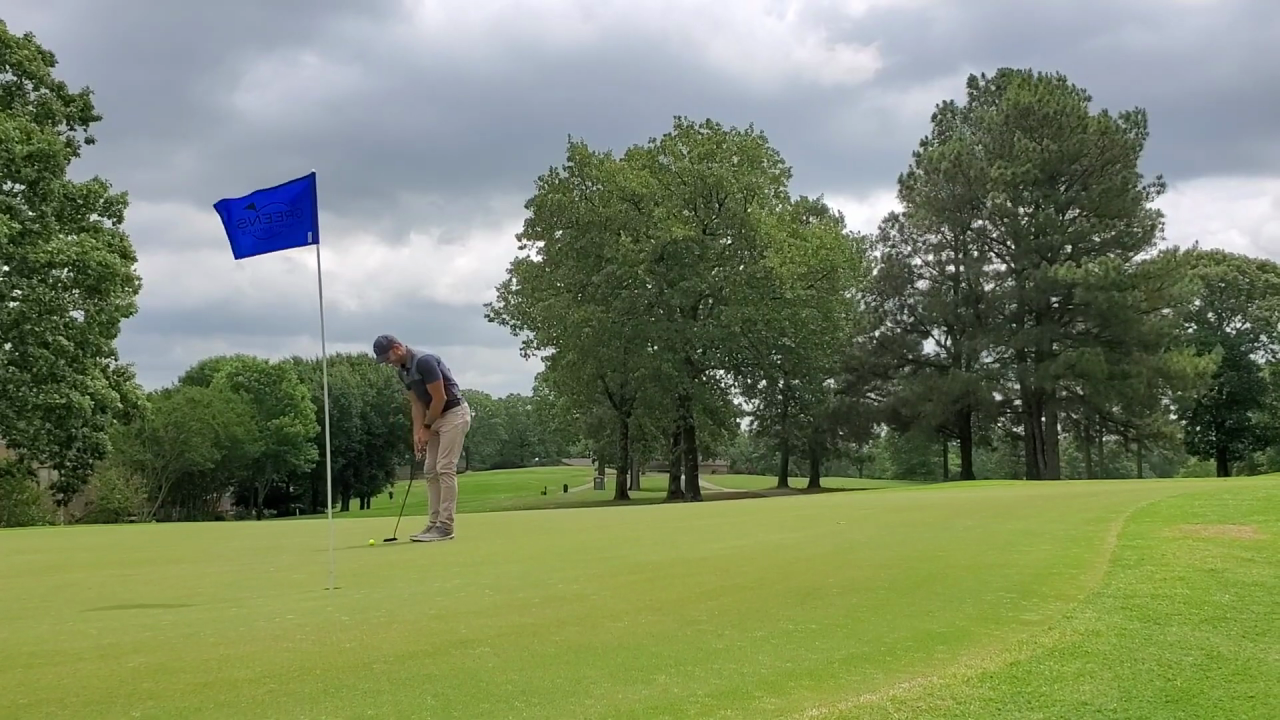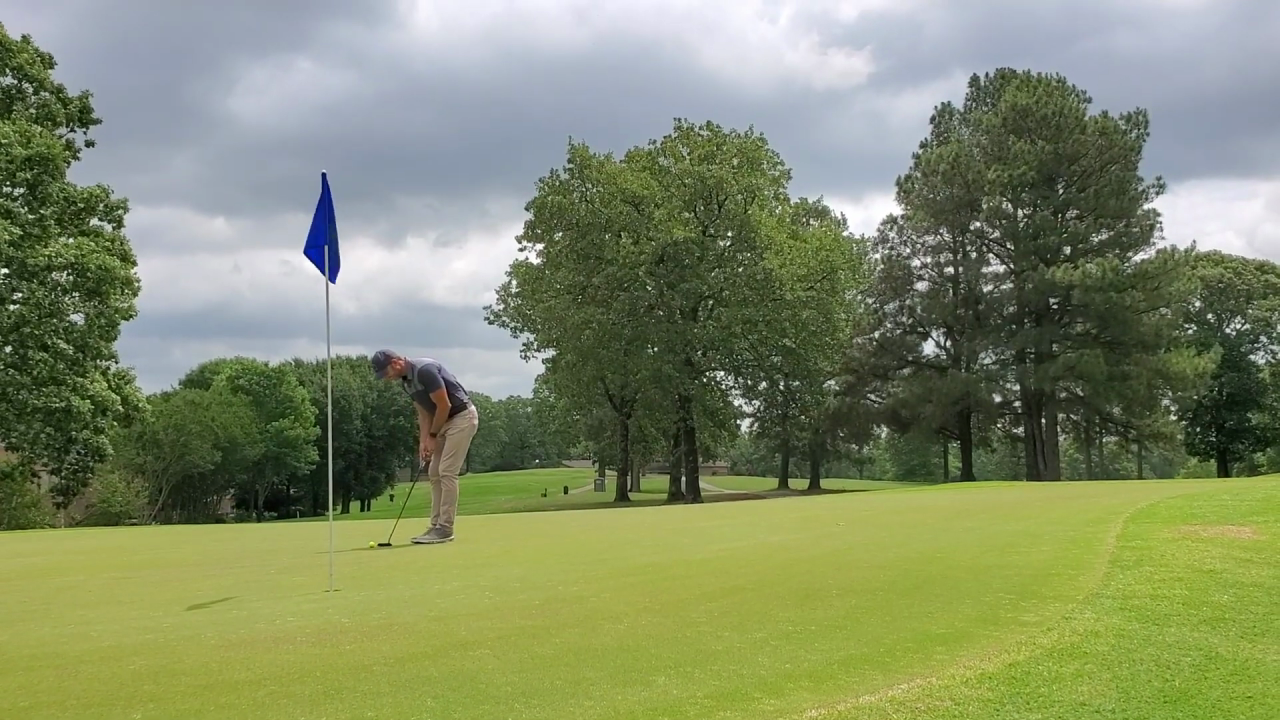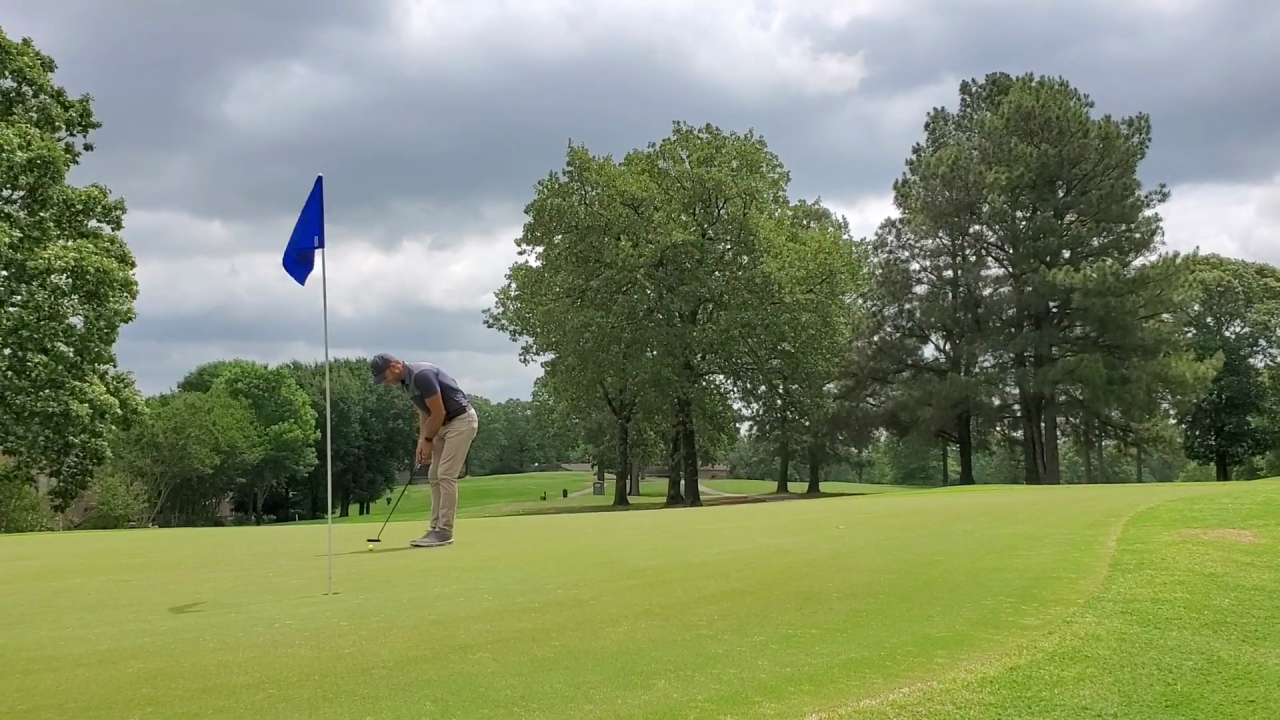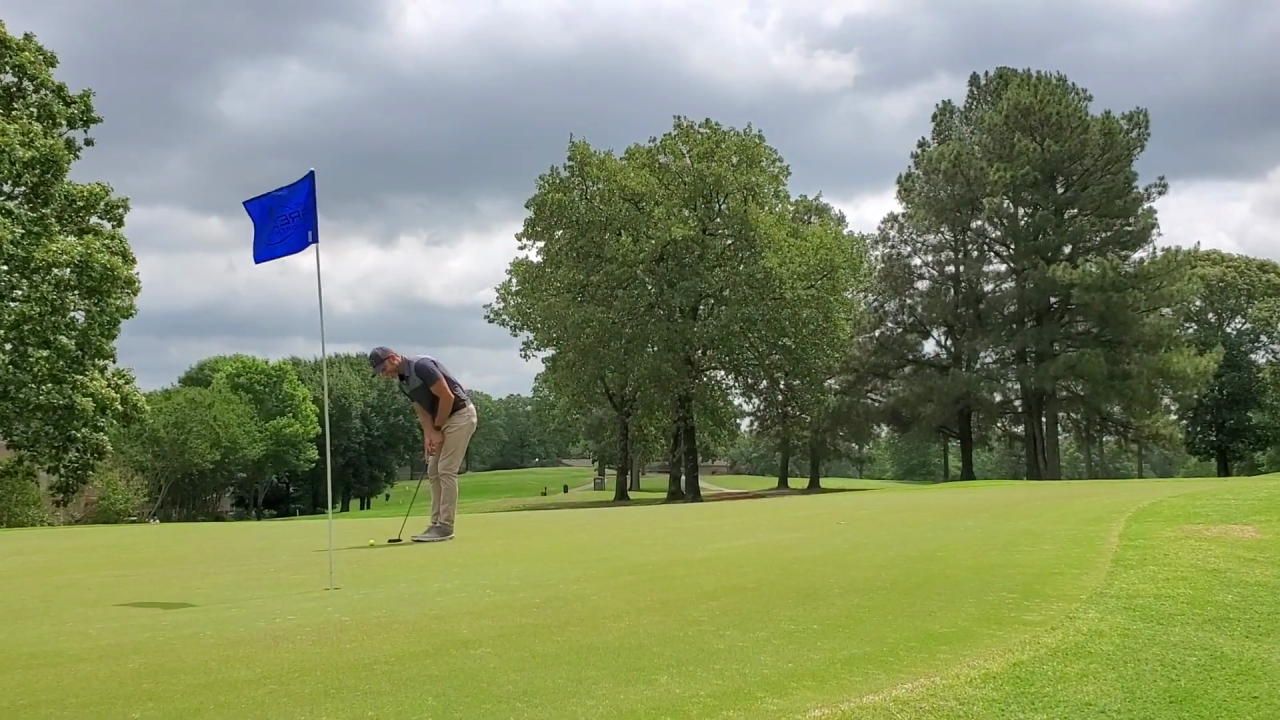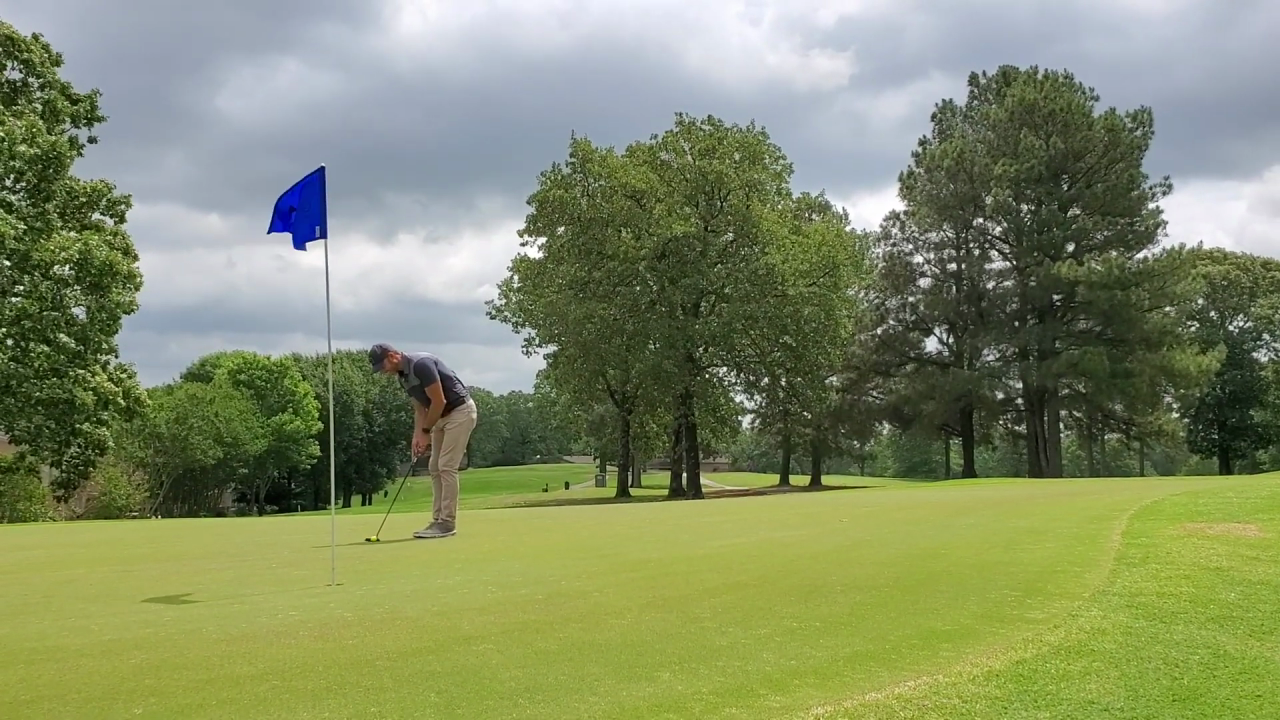
dt=1s
person 1, frame 1
left shoulder: (424, 361)
right shoulder: (403, 371)
left elbow: (440, 398)
right elbow: (417, 404)
left wrist: (426, 428)
right wrist: (417, 433)
left hip: (454, 414)
right hip: (437, 417)
left knee: (445, 468)
right knee: (431, 471)
left ankle: (446, 526)
right ankle: (435, 523)
person 1, frame 2
left shoulder: (424, 370)
right shoulder: (406, 381)
left elbow: (444, 405)
right elbow: (424, 413)
left wrist: (432, 436)
right wrist: (423, 442)
left hip: (462, 417)
right hip: (445, 421)
left knee: (447, 472)
right knee: (435, 474)
left ankle: (446, 528)
right ankle: (436, 525)
person 1, frame 3
left shoulder: (421, 375)
right shoulder: (406, 383)
left elbow: (438, 411)
right elbow: (425, 413)
left wrist: (428, 441)
right wrist: (421, 441)
left hip: (461, 420)
right hip: (445, 423)
left knee: (446, 475)
right knee: (435, 477)
left ankle: (445, 532)
right ankle: (435, 529)
person 1, frame 4
left shoulder: (421, 365)
right shoulder: (402, 382)
left elbow: (447, 397)
right elbow: (423, 412)
left wrist: (437, 430)
right wrist: (428, 435)
left hip: (460, 415)
right hip: (443, 419)
left knee: (446, 470)
right knee: (434, 472)
left ankle: (446, 526)
right ankle: (437, 524)
person 1, frame 5
left shoulder: (420, 364)
right shoulder: (403, 377)
left elbow: (439, 401)
right elbow: (420, 409)
left wrist: (425, 432)
right wrist: (416, 436)
left hip: (460, 411)
right hip: (443, 416)
left knee: (447, 466)
right knee: (435, 468)
left ankle: (447, 523)
right ankle: (438, 520)
